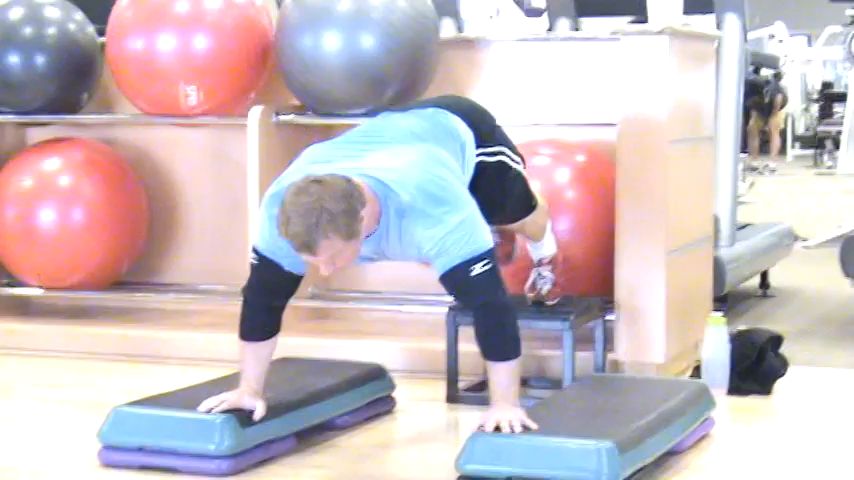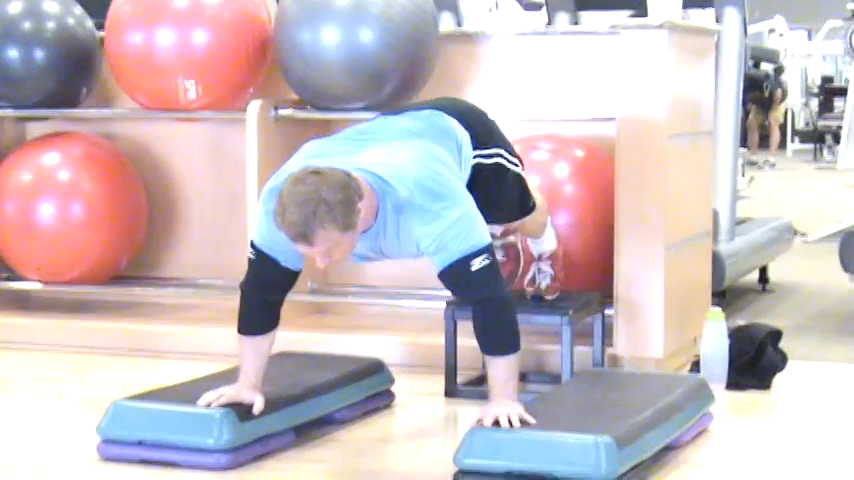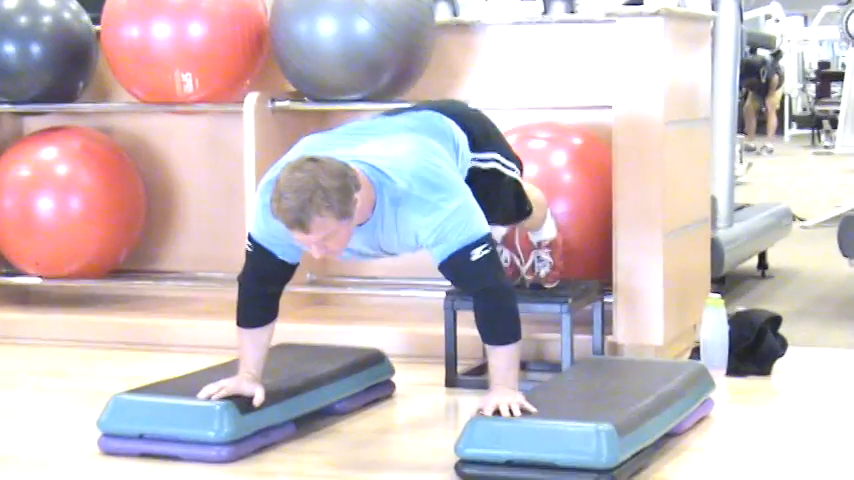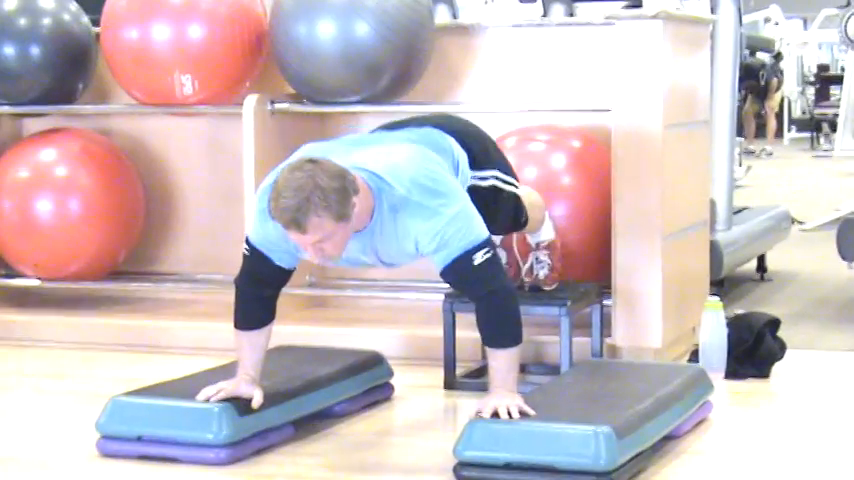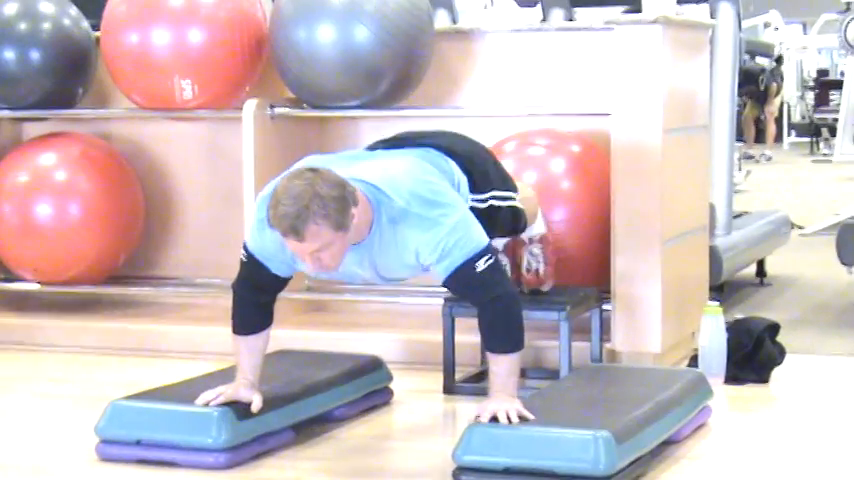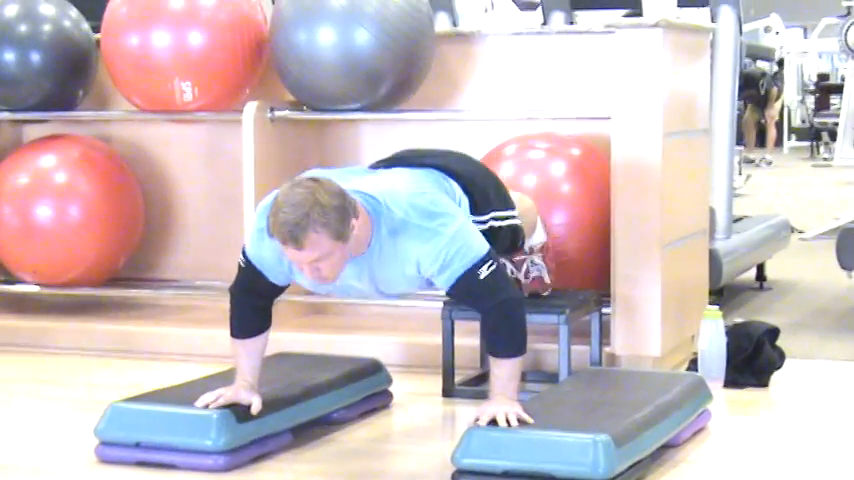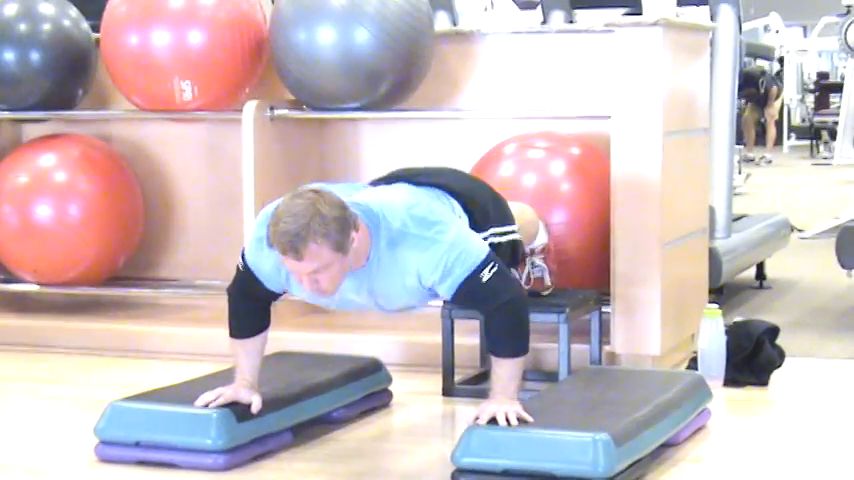
dt=0.1s
person 1, frame 1
left shoulder: (428, 205)
right shoulder: (282, 204)
left elbow: (489, 298)
right elbow: (263, 292)
left wrist: (505, 404)
right wrist: (249, 389)
left hip: (464, 133)
left knee: (520, 212)
left ankle: (544, 257)
right ankle: (480, 232)
person 1, frame 2
left shoulder: (426, 200)
right shoulder: (281, 198)
left elbow: (488, 294)
right elbow: (261, 288)
left wrist: (504, 398)
right wrist: (248, 383)
left hip: (463, 136)
left knee: (519, 211)
left ankle: (545, 253)
right ankle: (490, 238)
person 1, frame 3
left shoulder: (421, 192)
right shoulder: (277, 194)
left elbow: (488, 283)
right elbow: (259, 280)
left wrist: (504, 387)
right wrist: (248, 375)
left hip: (459, 135)
left knee: (517, 208)
left ankle: (544, 239)
right ankle: (496, 243)
person 1, frame 4
left shoulder: (421, 198)
right shoulder: (276, 198)
left elbow: (491, 288)
right elbow: (256, 283)
left wrist: (504, 389)
right wrist: (246, 377)
left hip: (460, 153)
left knee: (514, 217)
left ankle: (543, 239)
right ankle: (494, 243)
person 1, frame 5
left shoulder: (420, 211)
right shoulder: (273, 211)
left elbow: (496, 293)
right elbow: (252, 289)
left wrist: (503, 395)
right wrist: (245, 380)
left hip: (460, 170)
left knee: (512, 215)
left ankle: (536, 236)
right ankle: (498, 251)
person 1, frame 6
left shoulder: (421, 222)
right shoulder: (273, 221)
left elbow: (499, 299)
right elbow: (249, 294)
left wrist: (503, 397)
right wrist: (245, 383)
left hip: (463, 191)
left knee: (512, 230)
left ankle: (536, 243)
person 1, frame 7
left shoulder: (419, 237)
right shoulder: (271, 232)
left elbow: (507, 300)
right elbow: (246, 294)
left wrist: (503, 396)
right wrist: (245, 380)
left hip: (463, 208)
